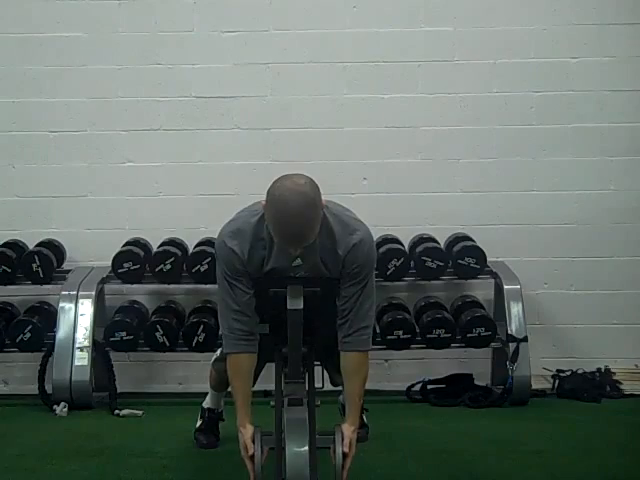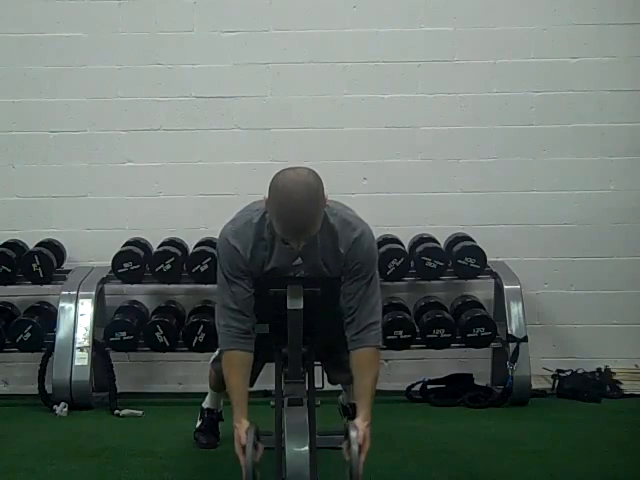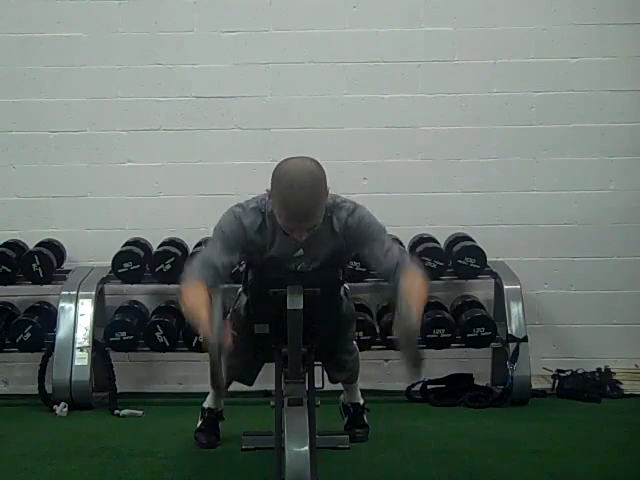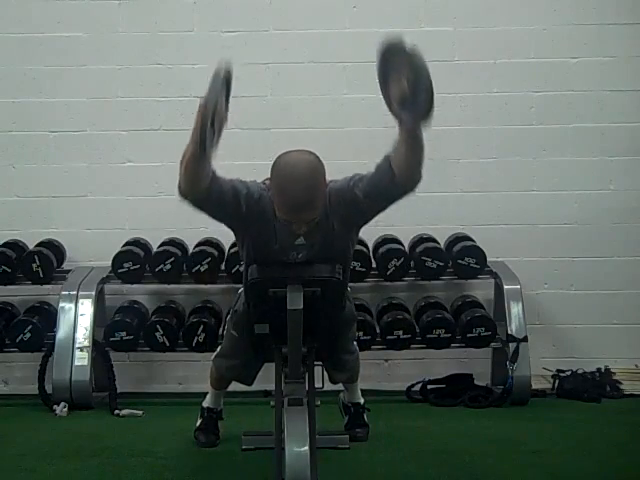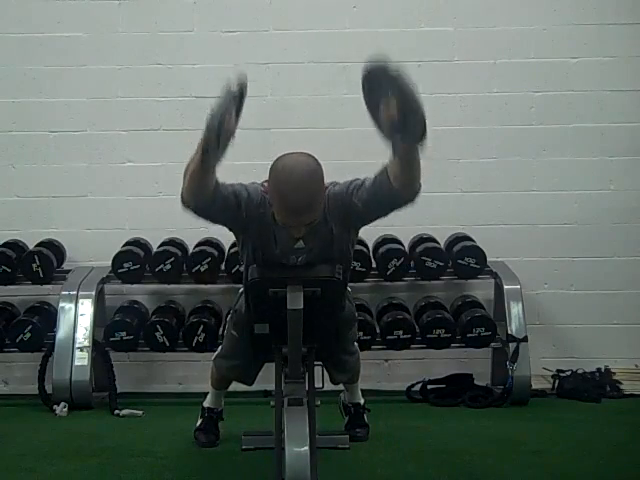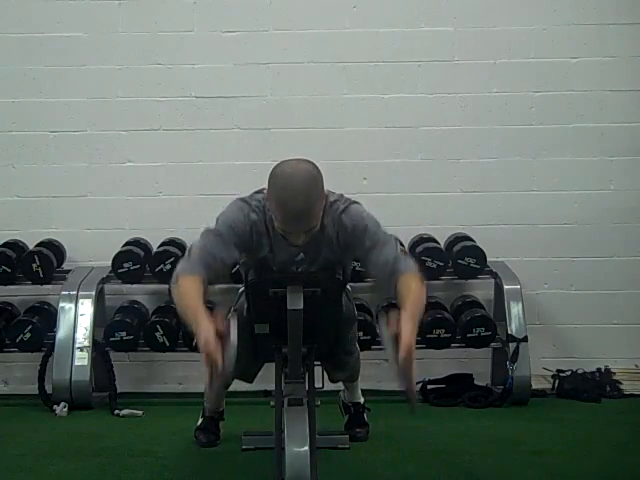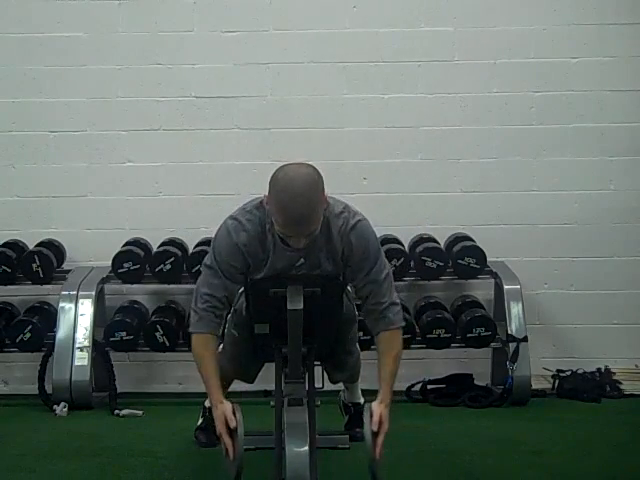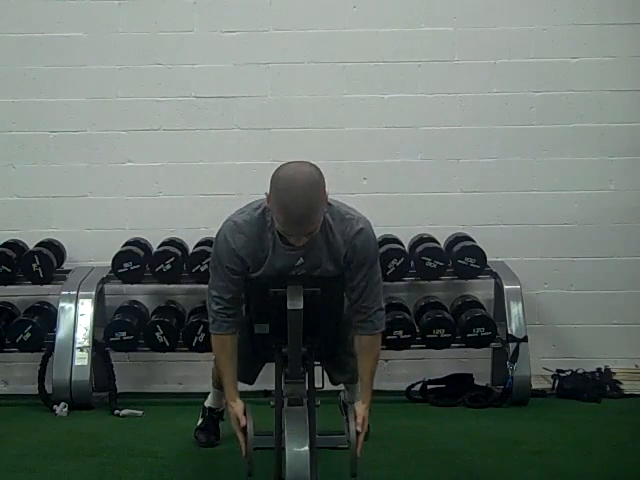
dt=0.3s
person 1, frame 1
left shoulder: (355, 239)
right shoulder: (235, 239)
left elbow: (355, 332)
right elbow: (239, 333)
left wrist: (352, 419)
right wrist: (243, 421)
right hip: (260, 307)
right knee: (229, 355)
left ankle: (348, 405)
right ankle: (211, 407)
person 1, frame 2
left shoulder: (354, 235)
right shoulder: (238, 236)
left elbow: (365, 324)
right elbow: (234, 329)
left wrist: (364, 415)
right wrist: (240, 418)
right hip: (258, 306)
right knee: (228, 362)
left ankle: (350, 404)
right ankle: (212, 407)
person 1, frame 3
left shoulder: (351, 219)
right shoulder: (243, 220)
left elbow: (397, 264)
right elbow: (200, 272)
left wrist: (411, 310)
right wrist: (205, 320)
left knee: (345, 362)
right knee: (230, 358)
left ankle: (353, 402)
right ankle: (212, 406)
person 1, frame 4
left shoulder: (346, 202)
right shoulder: (249, 205)
left elbow: (404, 178)
right elbow: (193, 189)
left wrist: (408, 119)
right wrist: (203, 133)
left knee: (345, 365)
right knee: (228, 365)
left ankle: (353, 401)
right ankle: (211, 407)
person 1, frame 5
left shoulder: (344, 204)
right shoulder: (249, 206)
left elbow: (404, 189)
right elbow: (194, 198)
left wrist: (401, 137)
right wrist: (209, 147)
left knee: (345, 363)
right knee: (230, 363)
left ankle: (353, 401)
right ankle: (212, 407)
person 1, frame 6
left shoulder: (348, 217)
right shoulder: (244, 215)
left elbow: (401, 269)
right elbow: (189, 270)
left wrist: (408, 321)
right wrist: (201, 323)
left knee: (346, 360)
right knee: (228, 357)
left ankle: (353, 401)
right ankle: (213, 406)
person 1, frame 7
left shoulder: (353, 229)
right shoulder: (237, 231)
left elbow: (385, 311)
right elbow: (205, 312)
left wrist: (384, 398)
right wrist: (217, 401)
left knee: (345, 362)
right knee: (232, 361)
left ankle: (352, 400)
right ankle: (210, 408)
person 1, frame 8
left shoulder: (355, 232)
right shoulder: (236, 234)
left elbow: (368, 317)
right elbow: (223, 315)
left wrist: (363, 399)
right wrist: (233, 397)
left knee: (348, 363)
right knee: (231, 359)
left ankle: (349, 398)
right ankle: (213, 405)
